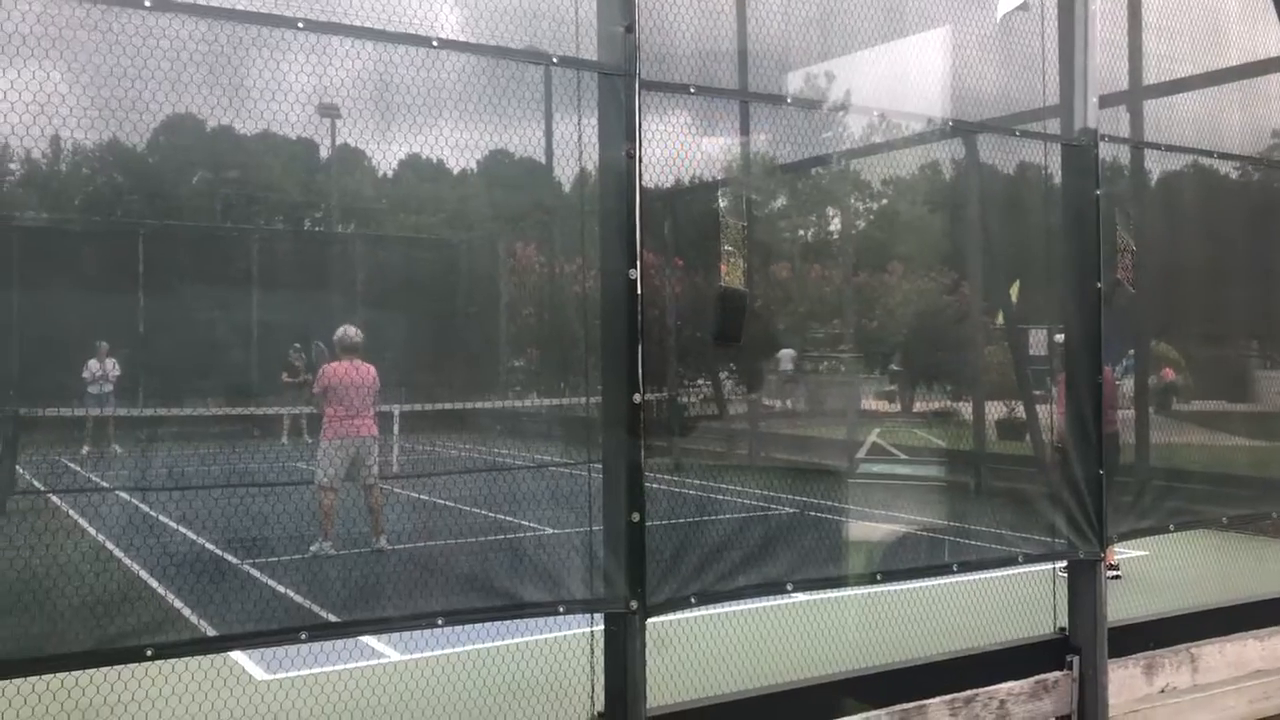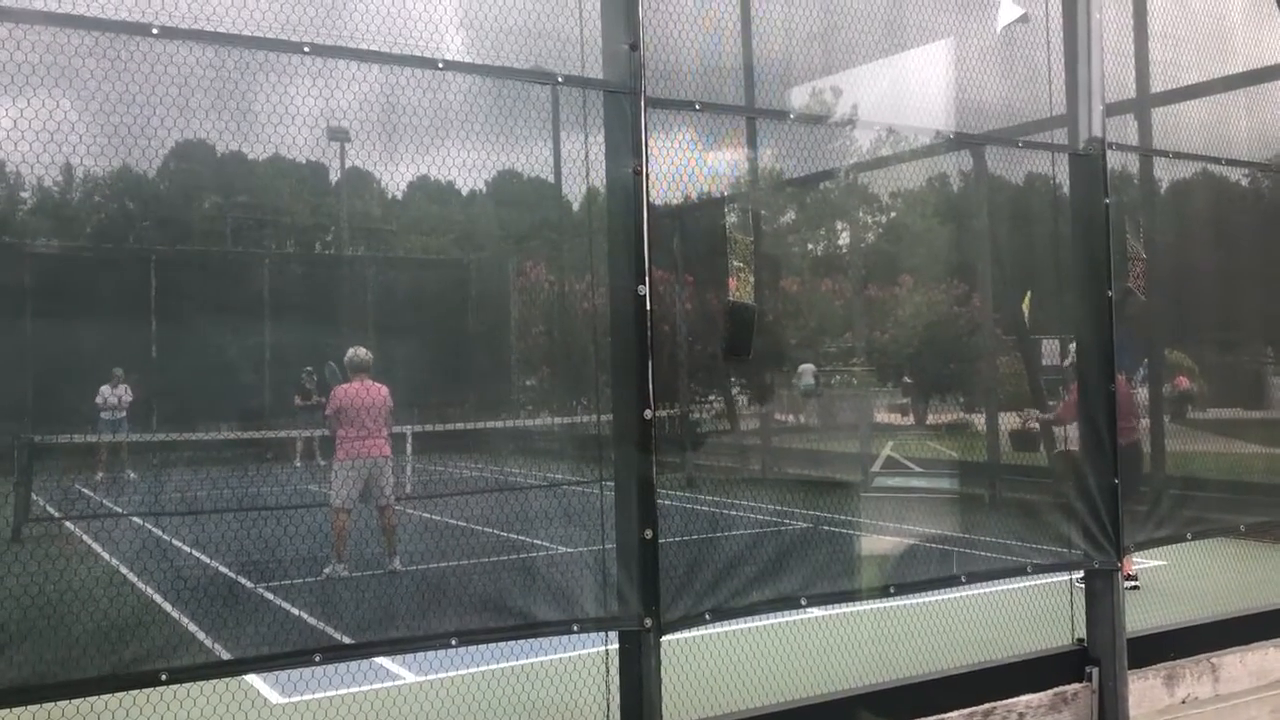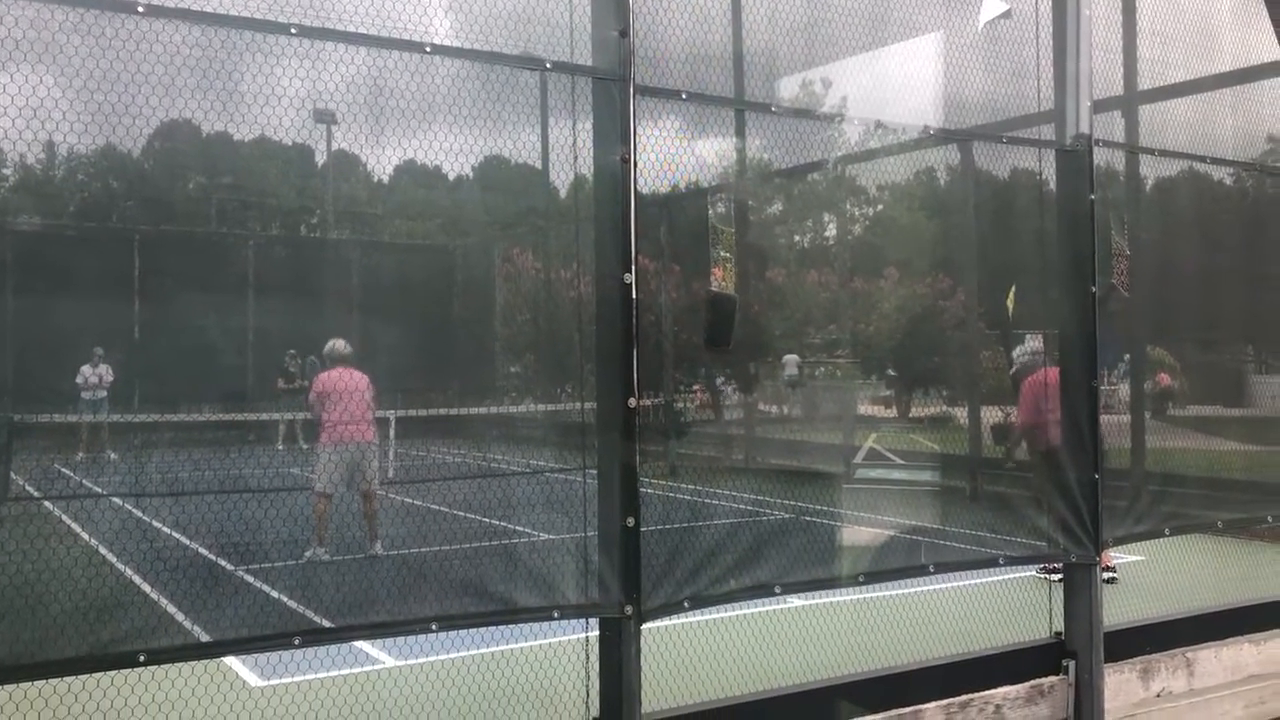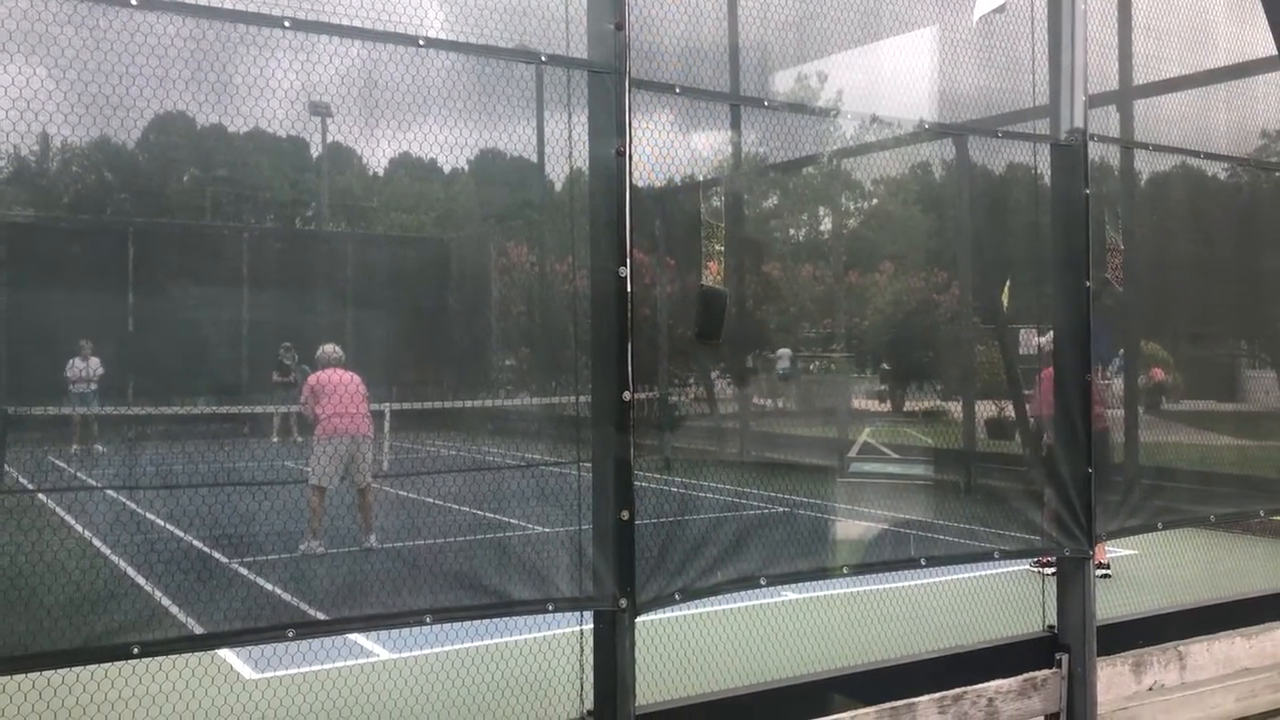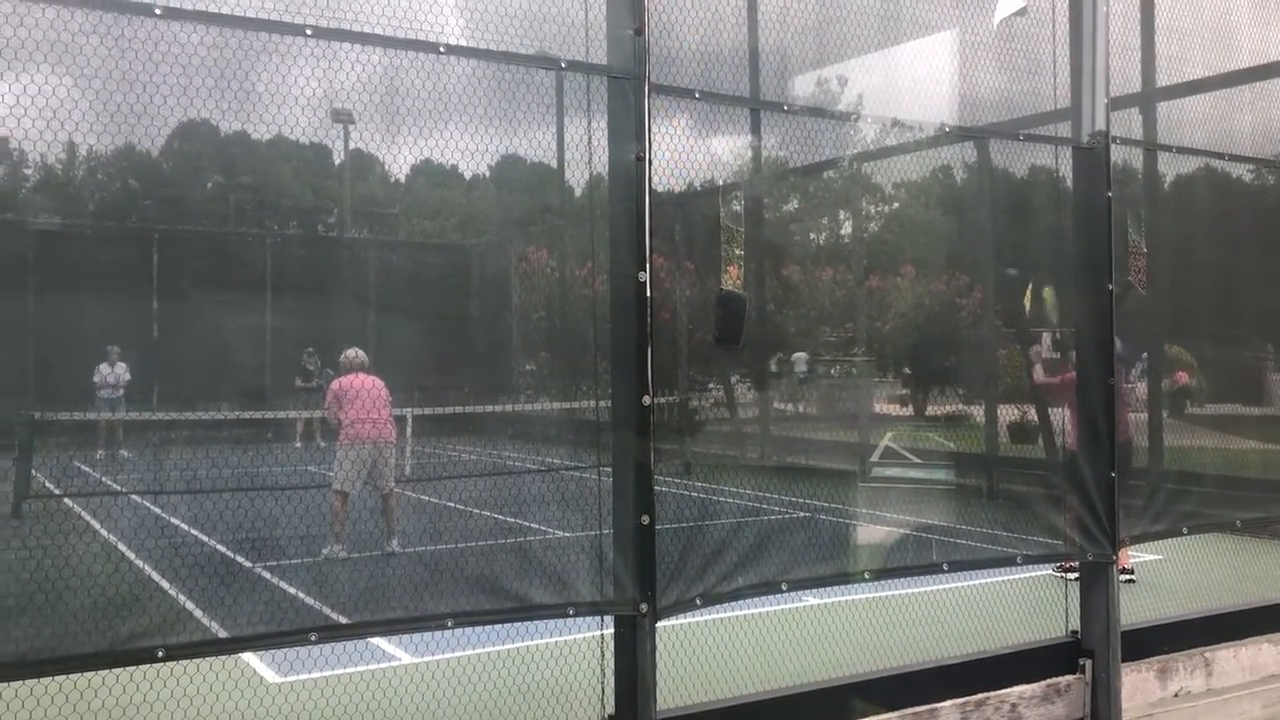
dt=1s
person 1, frame 1
left shoulder: (1069, 377)
right shoulder: (1107, 373)
left elbow: (1065, 416)
right elbow: (1113, 408)
left wrist: (1060, 443)
right hip: (1108, 441)
right ankle: (1109, 561)
person 1, frame 2
right shoulder: (1121, 380)
left elbow: (1063, 417)
right elbow: (1135, 416)
left wrist: (1040, 417)
right hip: (1131, 450)
right ankle: (1128, 571)
person 1, frame 3
left shoulder: (1030, 384)
right shoulder: (1062, 375)
left elbow: (1025, 425)
left hip: (1054, 449)
left ankle: (1057, 565)
right ankle: (1106, 564)
person 1, frame 4
left shoulder: (1046, 376)
left elbow: (1042, 417)
right elbow: (1100, 407)
right hip: (1097, 438)
left ankle: (1049, 558)
right ankle: (1100, 558)
person 1, frame 5
left shoulder: (1077, 380)
right shoulder: (1114, 376)
left elbow: (1041, 383)
left wrist: (1036, 362)
right hip: (1119, 447)
left knee: (1075, 505)
left ankle: (1072, 563)
right ankle: (1123, 562)
person 2, frame 1
left shoulder: (328, 371)
right shoulder: (371, 371)
left elbow: (321, 404)
left hip: (336, 435)
right hip: (367, 434)
left knee: (327, 487)
right knee: (372, 486)
left ankle: (325, 542)
right ankle: (379, 537)
person 2, frame 2
left shoulder: (339, 393)
right shoulder: (384, 391)
left elbow: (334, 428)
right elbow: (388, 425)
left hip: (349, 457)
right hip: (380, 455)
left knee: (341, 509)
right knee: (386, 507)
left ankle: (339, 564)
right ankle: (393, 559)
person 2, frame 3
left shoulder: (321, 380)
right shoulder: (364, 379)
left elbow: (317, 415)
left hip: (335, 440)
right hip: (366, 438)
left knee: (323, 494)
right knee: (369, 492)
left ankle: (320, 547)
right ankle: (374, 543)
person 2, frame 4
left shoulder: (314, 379)
right shoulder: (356, 378)
left elbow: (309, 412)
left hip: (331, 433)
right hip: (362, 431)
left knee: (317, 487)
right knee: (364, 486)
left ankle: (314, 541)
right ankle: (369, 536)
person 2, frame 5
left shoulder: (337, 385)
right shoulder: (379, 383)
left elbow: (332, 418)
left hip: (354, 439)
right hip: (385, 437)
left knee: (340, 492)
right knee: (387, 491)
left ankle: (338, 545)
right ankle: (392, 541)
